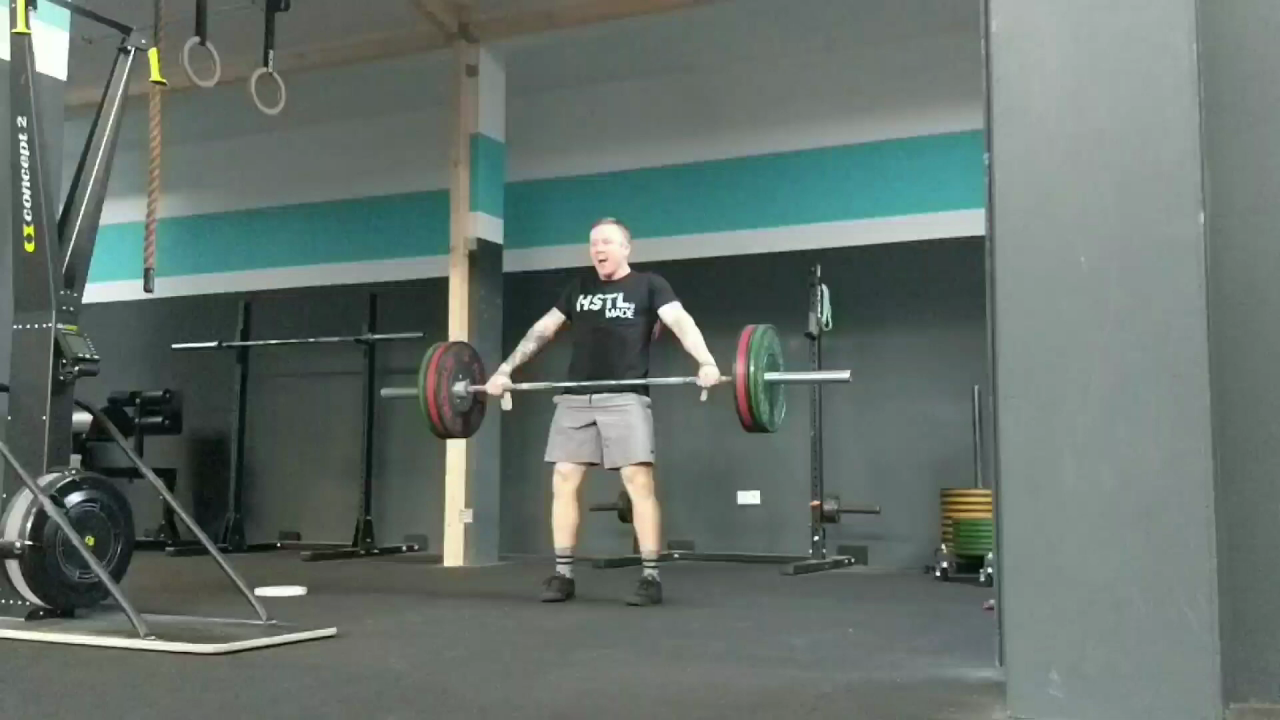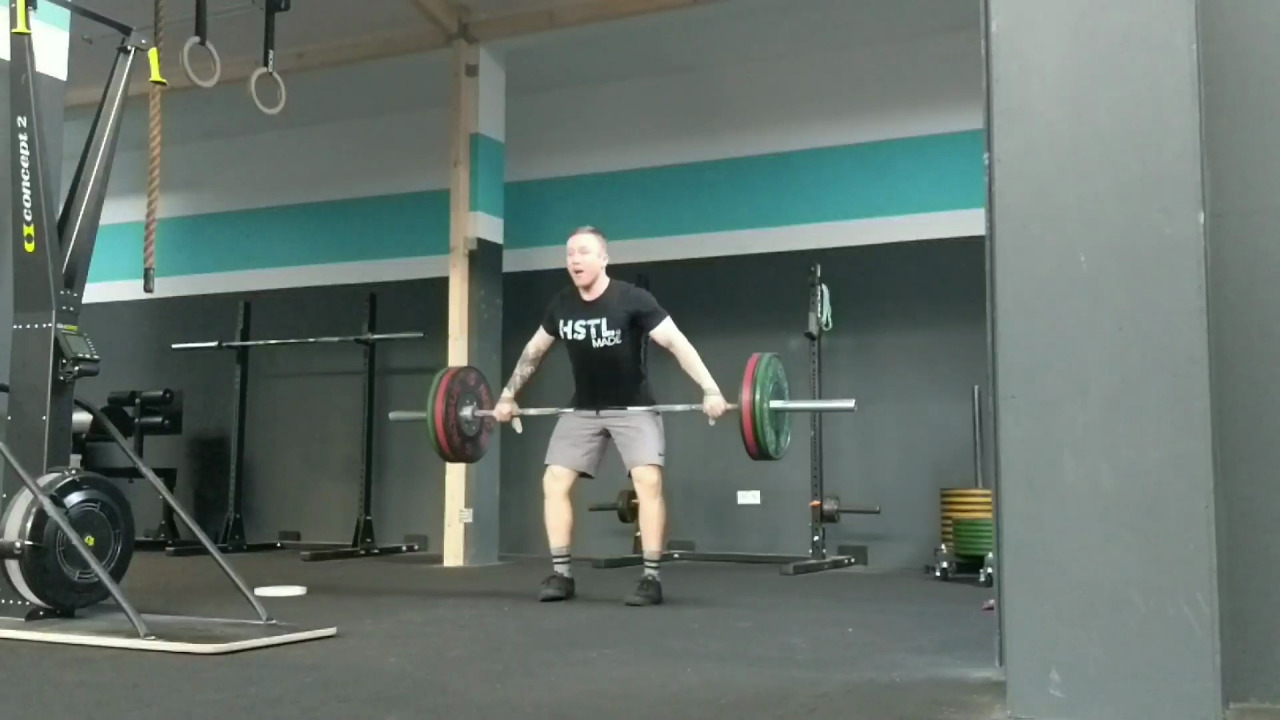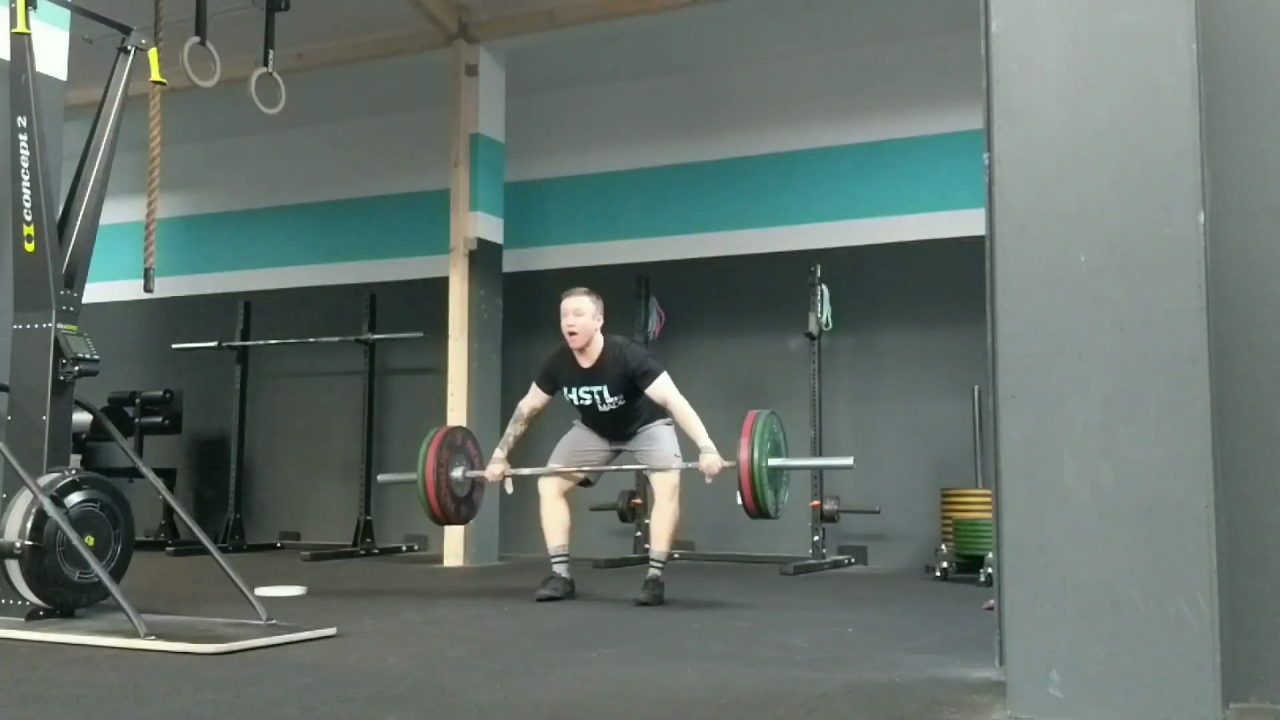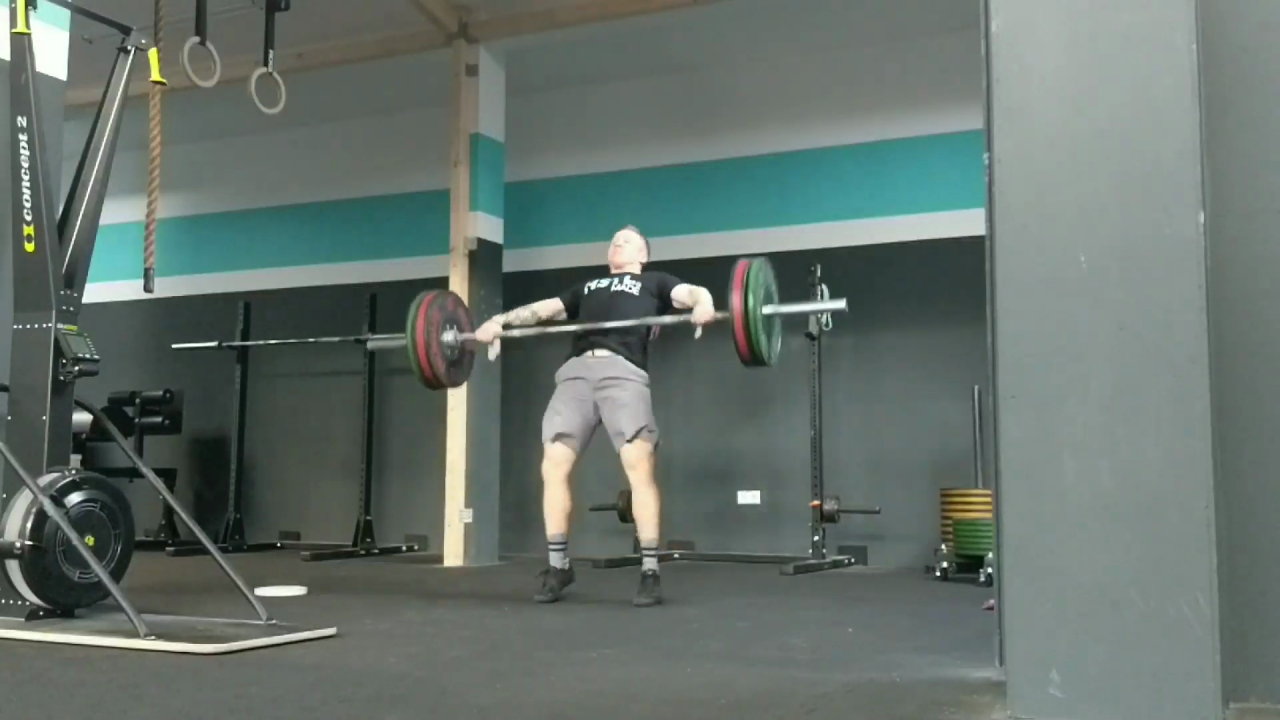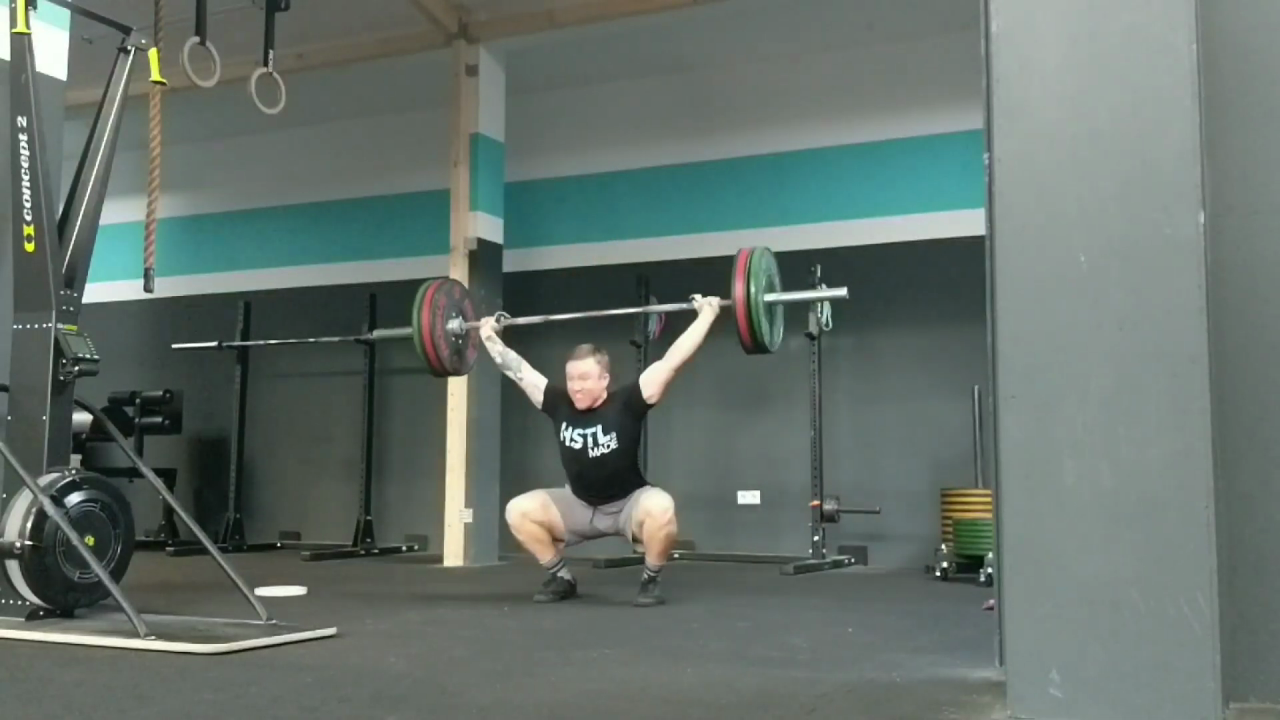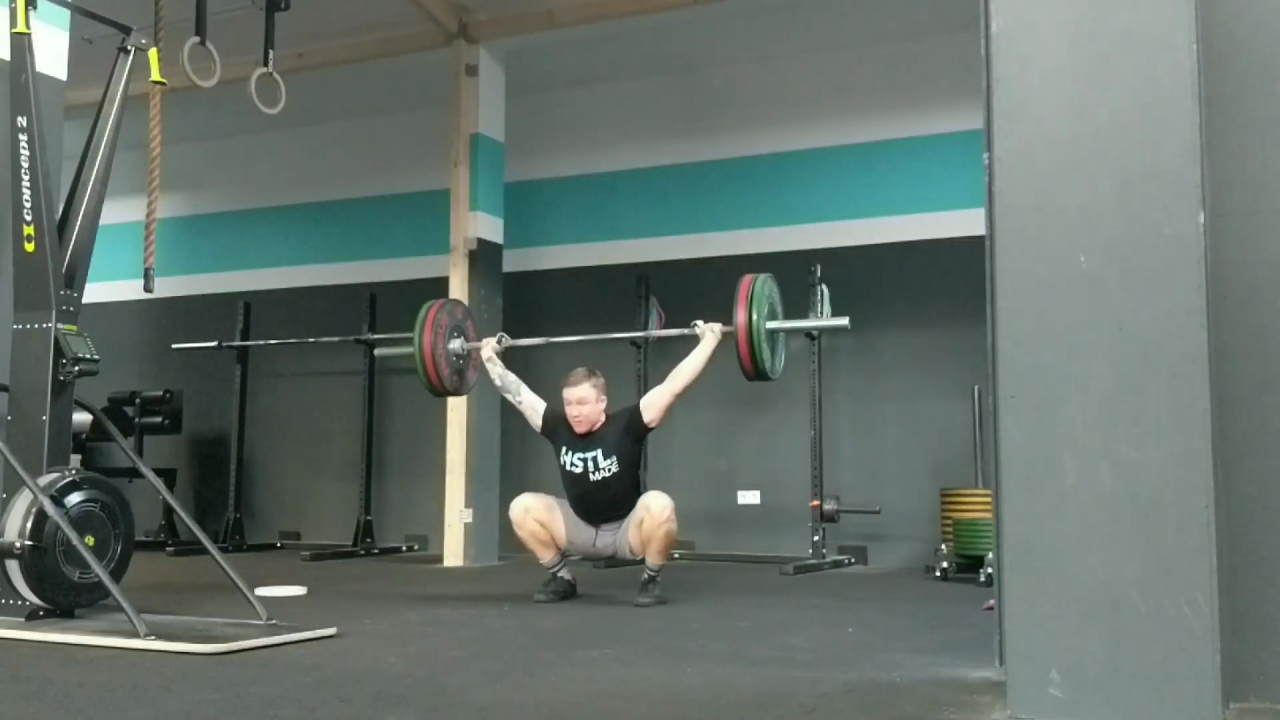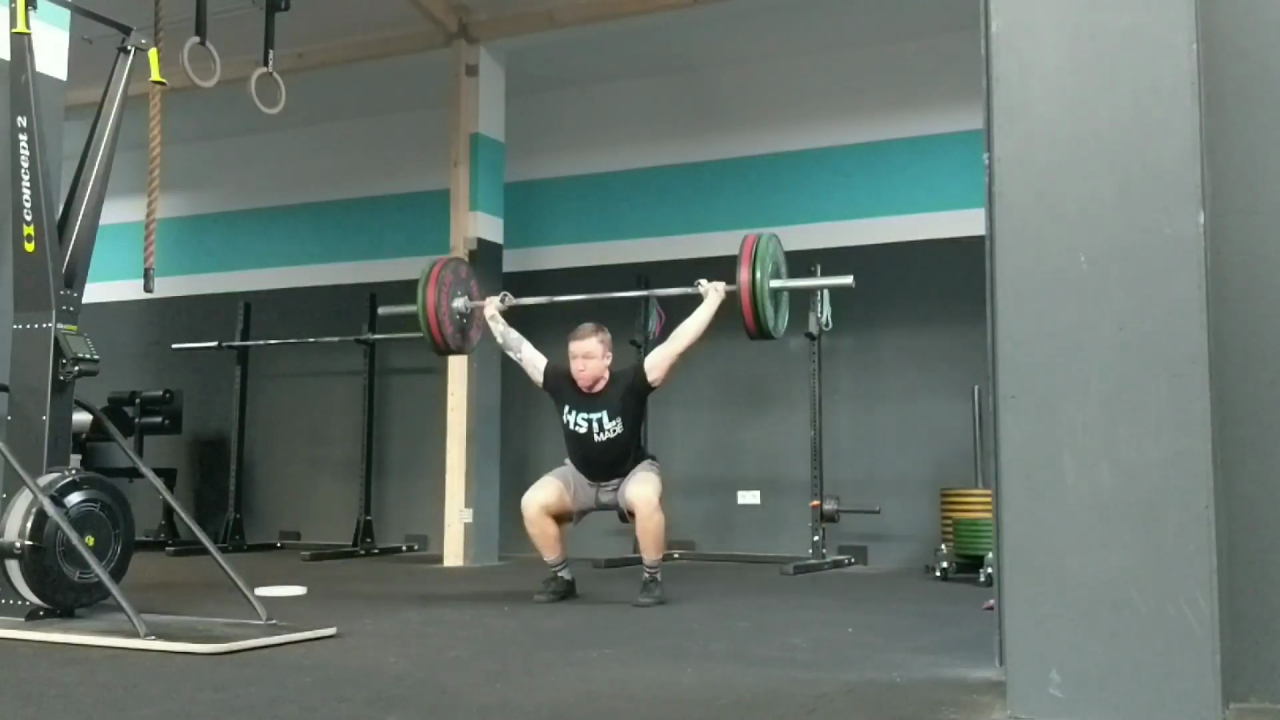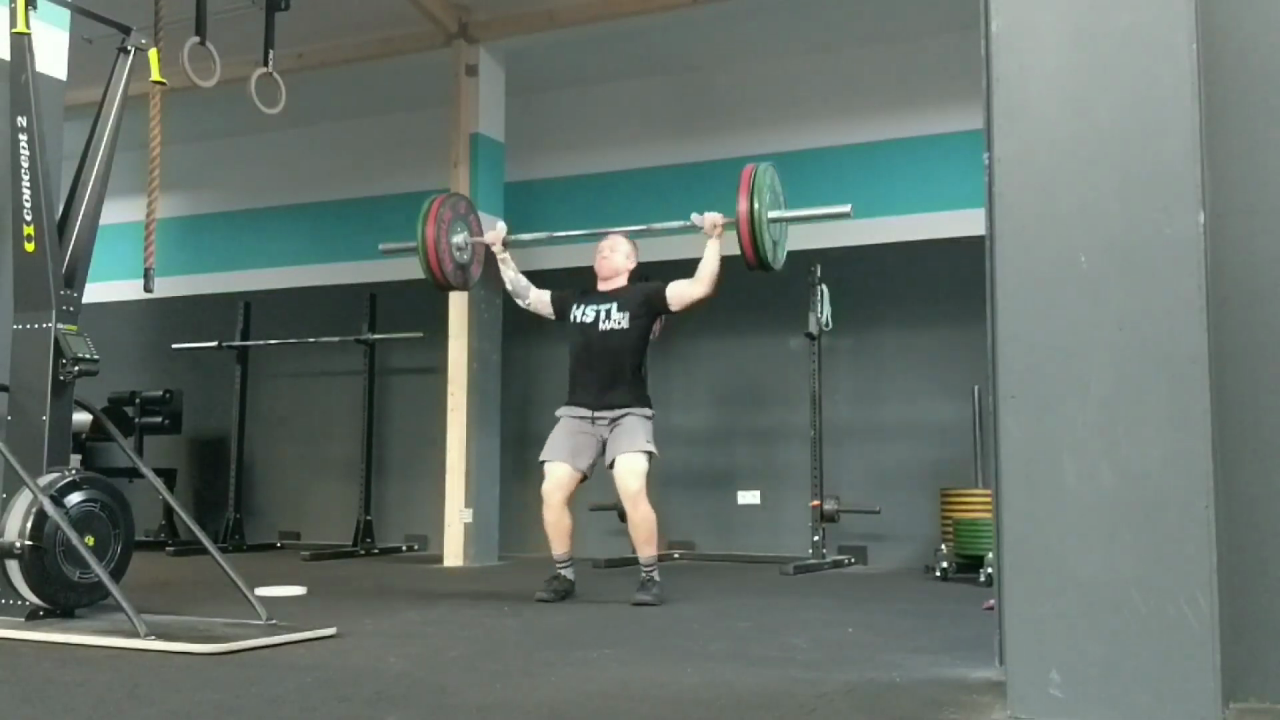
dt=0.5s
person 1, frame 1
left shoulder: (649, 285)
right shoulder: (578, 288)
left elbow: (681, 322)
right elbow: (542, 329)
left wrist: (706, 363)
right wrist: (505, 370)
left hip: (625, 398)
right hip: (575, 398)
left knee: (638, 482)
right knee: (563, 482)
left ankle: (650, 578)
right ankle: (563, 575)
person 1, frame 2
left shoulder: (632, 299)
right shoulder: (561, 304)
left elbow: (675, 342)
right elbow: (534, 350)
left wrist: (710, 390)
right wrist: (508, 395)
left hip: (632, 408)
right hip: (583, 410)
left knee: (648, 482)
right knee: (555, 483)
left ankle: (651, 578)
right ankle: (561, 574)
person 1, frame 3
left shoulder: (628, 355)
right shoulder: (559, 363)
left elbow: (674, 401)
right elbow: (527, 408)
left wrist: (707, 450)
right wrist: (500, 455)
left hip: (646, 426)
right hip: (594, 430)
left knee: (668, 486)
right knee: (549, 486)
left ankle: (654, 578)
right ankle: (561, 575)
person 1, frame 4
left shoulder: (654, 283)
right shoulder: (587, 286)
left elbow: (692, 295)
right elbow: (540, 310)
left wrist: (704, 304)
right wrist: (500, 321)
left hip: (623, 377)
right hip: (575, 375)
left knee: (639, 469)
right knee: (554, 470)
left ankle: (650, 572)
right ankle: (558, 567)
person 1, frame 5
left shoulder: (627, 405)
right shoulder: (558, 404)
left elbow: (671, 362)
right elbow: (519, 369)
left wrist: (706, 315)
right wrist: (488, 335)
left hip: (628, 505)
right hip: (580, 506)
left knee: (660, 509)
right knee: (518, 511)
left ankle: (651, 580)
right ankle: (561, 577)
person 1, frame 6
left shoulder: (627, 426)
right shoulder: (557, 426)
left elbow: (672, 386)
right elbow: (517, 393)
left wrist: (709, 341)
right wrist: (489, 357)
left hip: (627, 529)
right hip: (581, 528)
left knee: (659, 506)
right knee: (522, 508)
left ankle: (650, 581)
right ankle: (561, 577)
person 1, frame 7
left shoulder: (629, 384)
right shoulder: (560, 383)
left elbow: (676, 344)
right elbow: (520, 349)
left wrist: (712, 299)
right wrist: (493, 316)
left hip: (631, 470)
right hip: (581, 474)
left knee: (645, 500)
right knee: (533, 504)
left ankle: (652, 580)
right ankle: (562, 577)
person 1, frame 8
left shoulder: (644, 296)
right shoulder: (574, 299)
left elbow: (700, 287)
right elbow: (524, 295)
left wrist: (714, 237)
right wrist: (500, 252)
left hip: (628, 414)
right hip: (578, 414)
left knee: (632, 491)
right knee: (553, 492)
left ankle: (650, 579)
right ankle: (564, 575)
